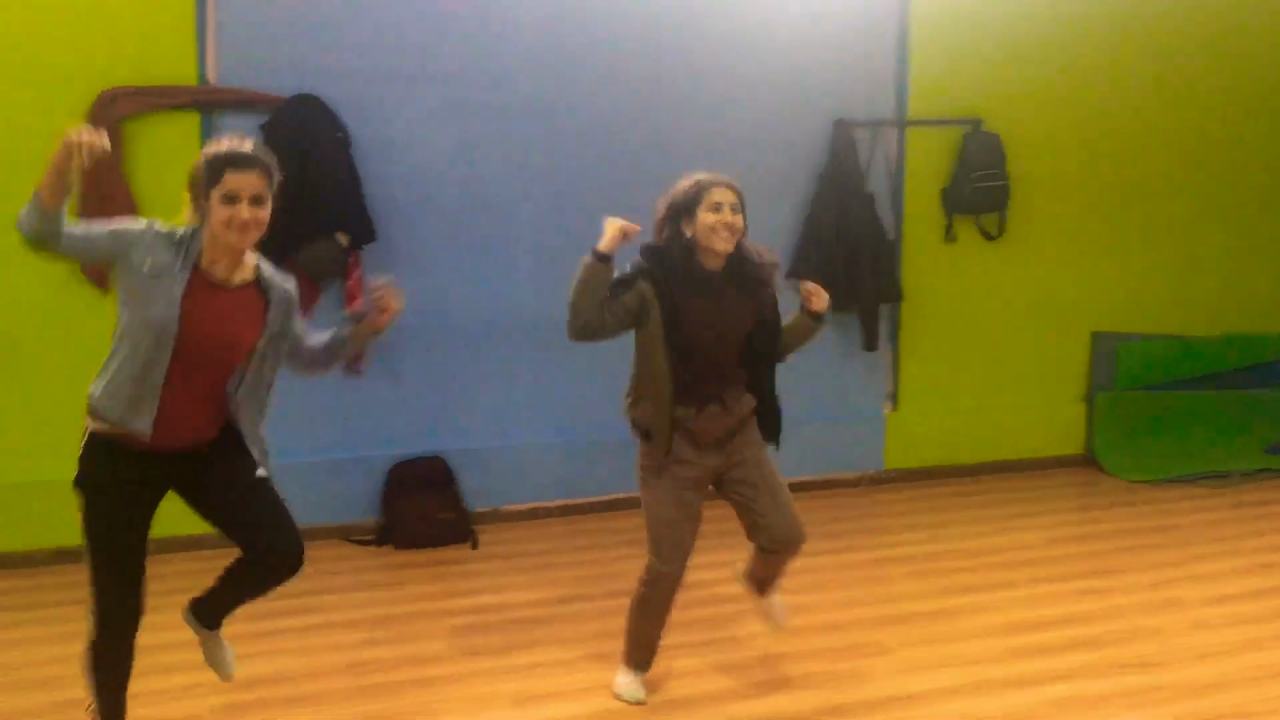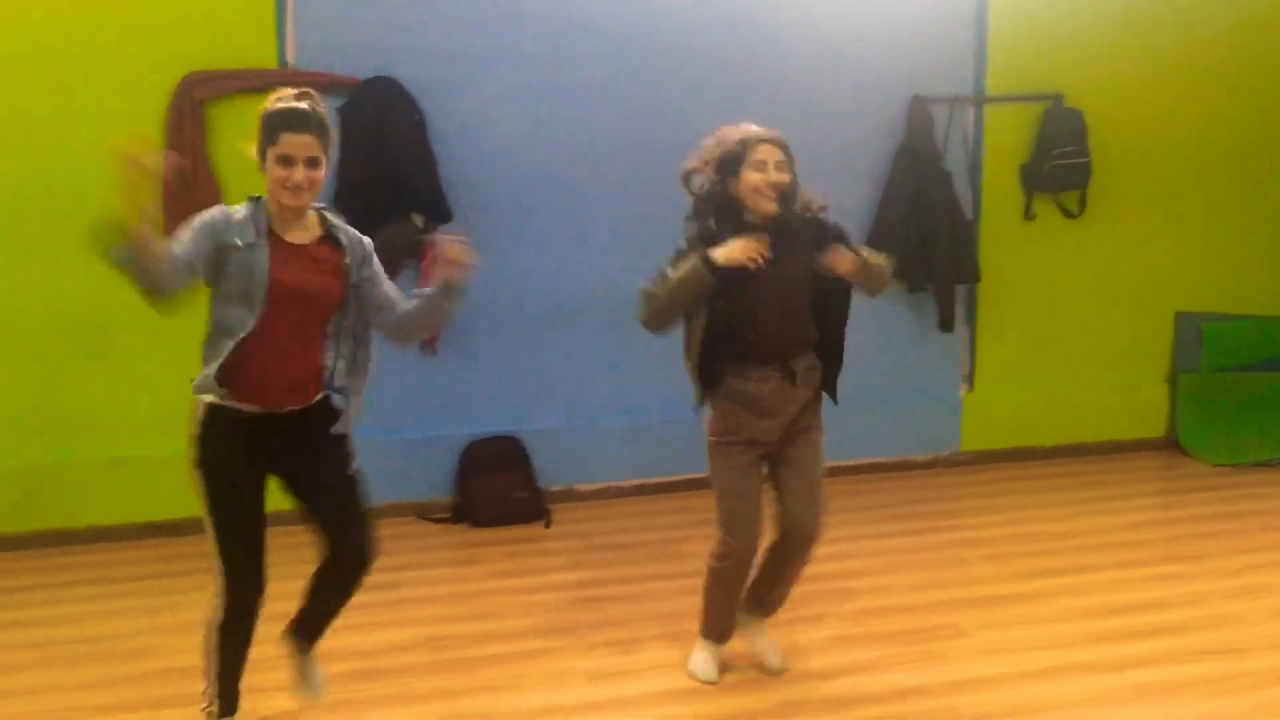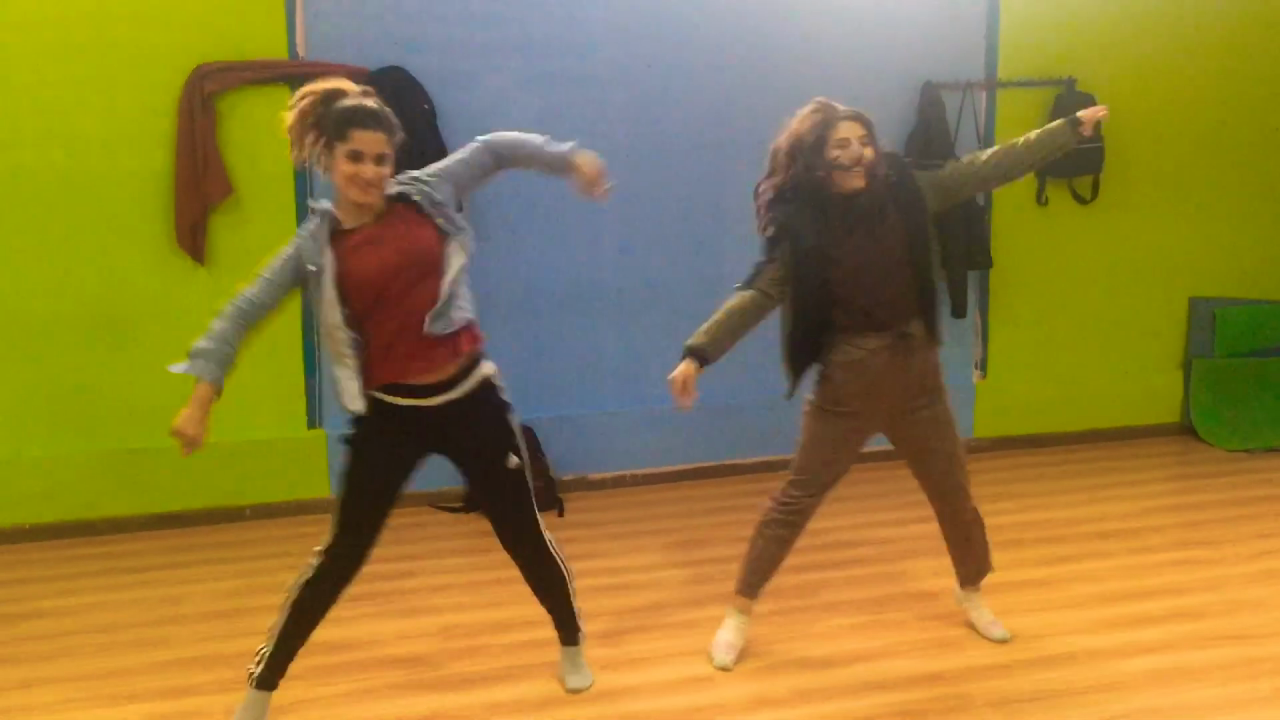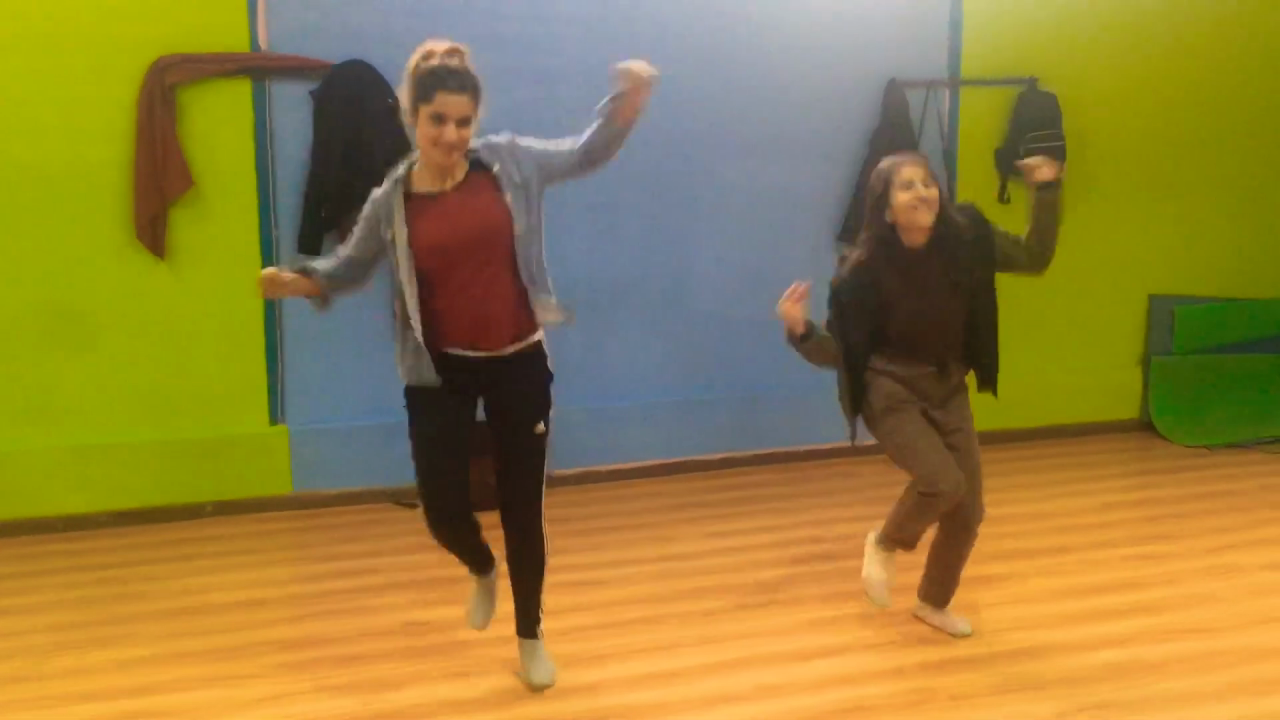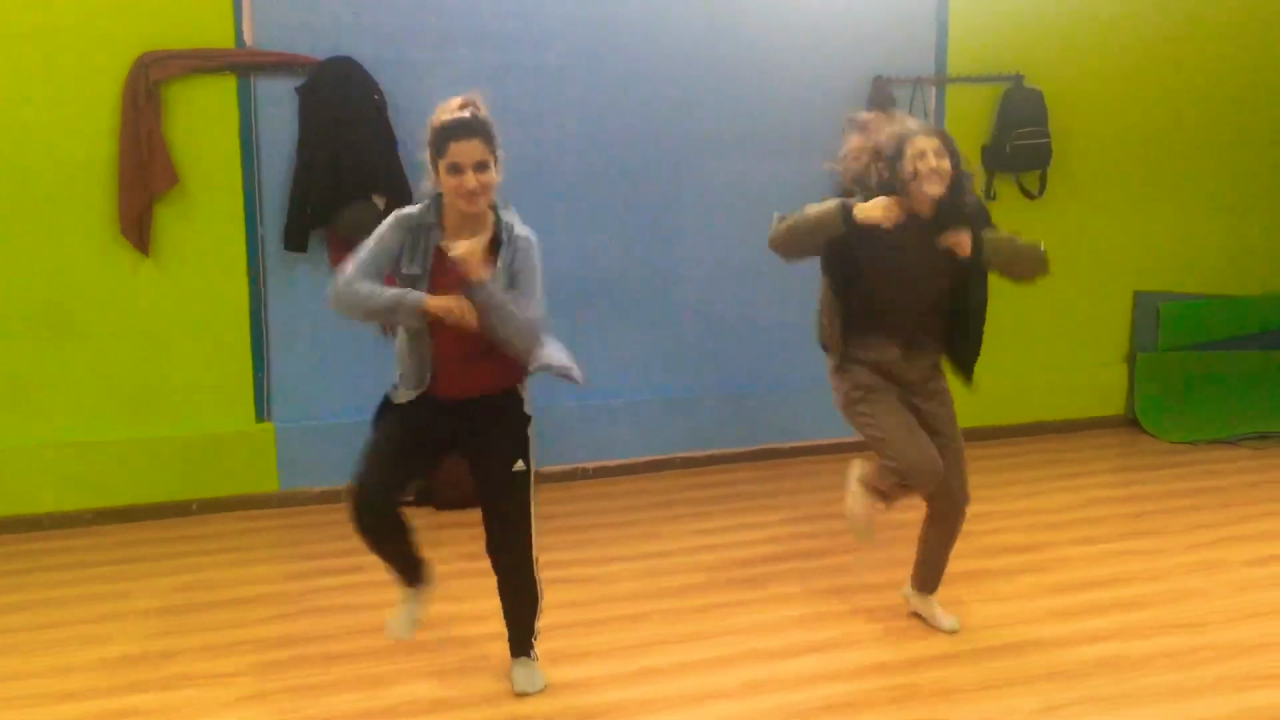
dt=0.4s
person 1, frame 1
left shoulder: (274, 295)
right shoulder: (150, 253)
left elbow: (312, 354)
right elbow: (44, 234)
left wrist: (368, 326)
right wrist: (63, 170)
left hip: (209, 447)
right hip: (122, 450)
left knee: (281, 553)
right knee: (116, 611)
left ankle: (206, 615)
person 1, frame 2
left shoulder: (351, 246)
right shoulder: (228, 229)
left elbow: (406, 326)
right elbow: (157, 278)
left wrist: (447, 281)
right wrist: (133, 215)
left hip: (309, 416)
right hip: (236, 423)
left knee: (353, 549)
right knee: (243, 587)
left ankle: (302, 639)
person 1, frame 3
left shoulder: (426, 195)
right shoulder: (314, 247)
left elbow: (494, 148)
right elbow: (241, 316)
left wrist: (570, 157)
right wrist: (198, 397)
left hip: (470, 397)
right hip: (390, 414)
left knee: (523, 535)
right knee: (341, 560)
left ankle: (570, 641)
person 1, frame 4
left shoulder: (506, 164)
right shoulder: (390, 201)
left elbow: (588, 153)
right elbow: (349, 266)
left wrist: (624, 105)
right wrist: (302, 280)
left hip: (517, 361)
right hip: (439, 371)
left knee: (522, 507)
right knee: (441, 507)
left ankle: (530, 634)
right ankle: (484, 568)
person 1, frame 5
left shoulder: (518, 240)
right shoulder: (409, 227)
left elbow: (525, 337)
right elbow: (347, 293)
left wrist: (480, 276)
right wrist: (427, 302)
left hip: (495, 406)
right hip: (422, 397)
left knee: (509, 542)
right knee: (369, 505)
left ankle: (524, 652)
right ankle: (416, 582)
person 2, frame 1
left shoulder: (752, 279)
right shoulder: (655, 283)
right elbow: (582, 325)
left wrist: (810, 317)
right wrist: (602, 254)
left hip: (736, 426)
right hip: (672, 435)
left knee: (785, 535)
right knee: (668, 563)
left ankle: (761, 584)
right ankle: (634, 663)
person 2, frame 2
left shoulder: (806, 230)
right shoulder: (710, 241)
left elbow: (879, 276)
right elbow: (654, 316)
left wrist: (857, 265)
right wrist: (710, 262)
left hip: (800, 398)
right hip: (738, 405)
left knee: (804, 529)
right knee: (736, 542)
left ankle: (756, 618)
right ankle: (711, 640)
person 2, frame 3
left shoulder: (901, 195)
right shoulder: (800, 226)
left elbow: (985, 170)
right elbow: (754, 299)
left wrist: (1069, 128)
right wrist: (697, 354)
left hip: (915, 372)
right hip: (849, 382)
left knee: (953, 491)
right knee: (797, 499)
left ankle: (973, 594)
right ankle: (739, 615)
person 2, frame 4
left shoulder: (963, 239)
right shoulder: (865, 270)
left elbow: (1034, 258)
right elbow: (838, 350)
left wrist: (1046, 192)
right wrist: (800, 330)
left hip: (947, 392)
right hip: (890, 392)
left knee: (967, 510)
right knee: (941, 483)
left ankle: (933, 602)
right ankle: (885, 544)
person 2, frame 5
left shoulder: (966, 222)
right shoulder: (869, 225)
left elbow: (1035, 262)
right elbow: (783, 240)
left wrist: (980, 243)
right wrist: (848, 213)
left hip: (925, 375)
right hip: (866, 372)
left knee: (952, 494)
right knee: (922, 471)
left ankle: (923, 595)
right ankle: (869, 480)
